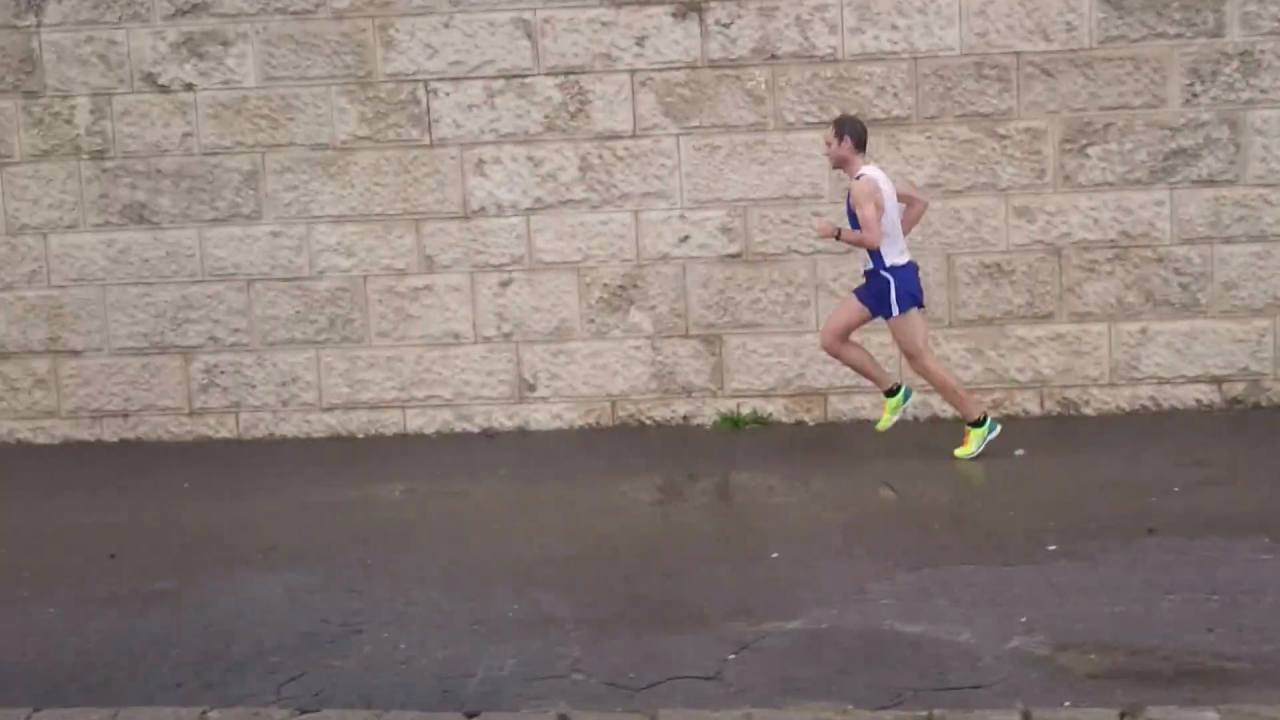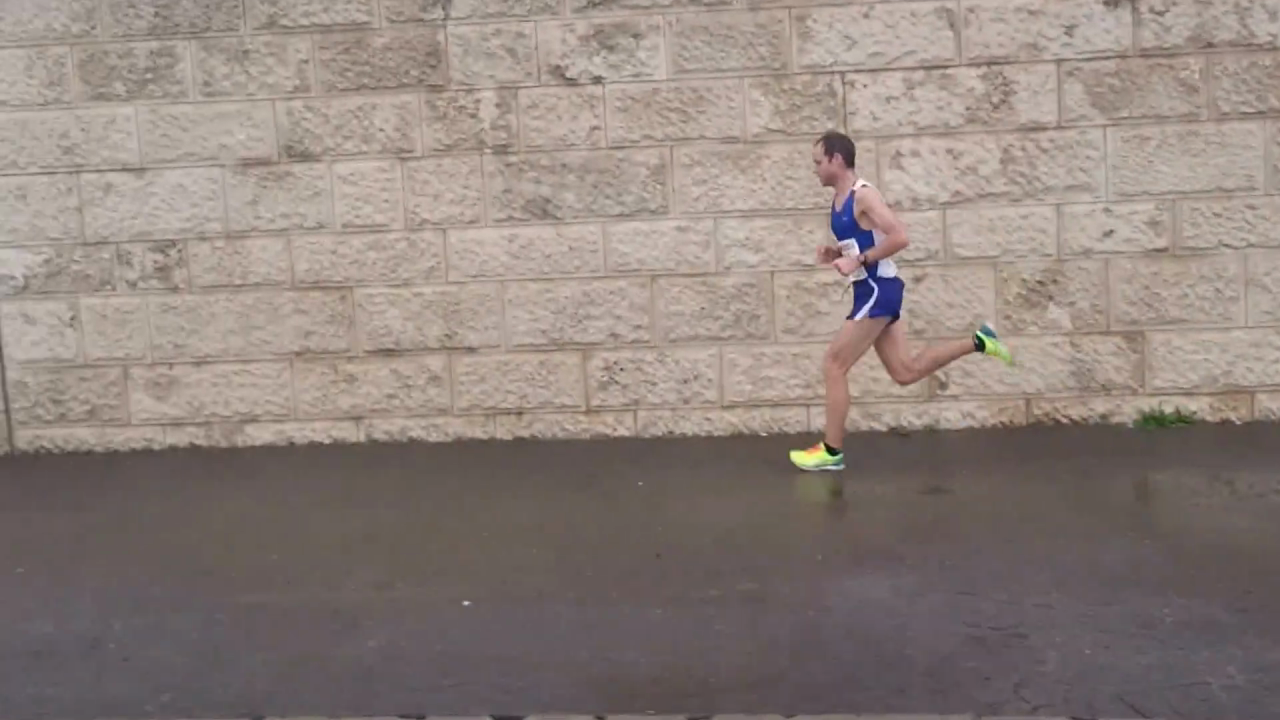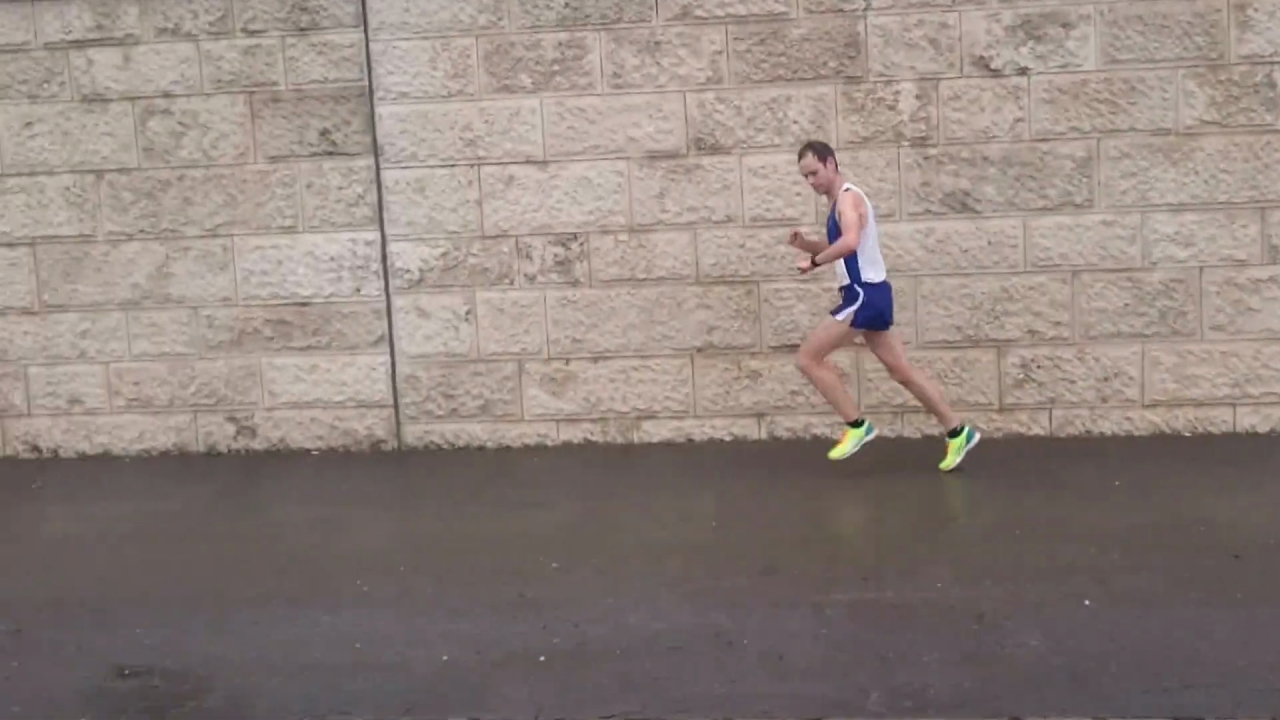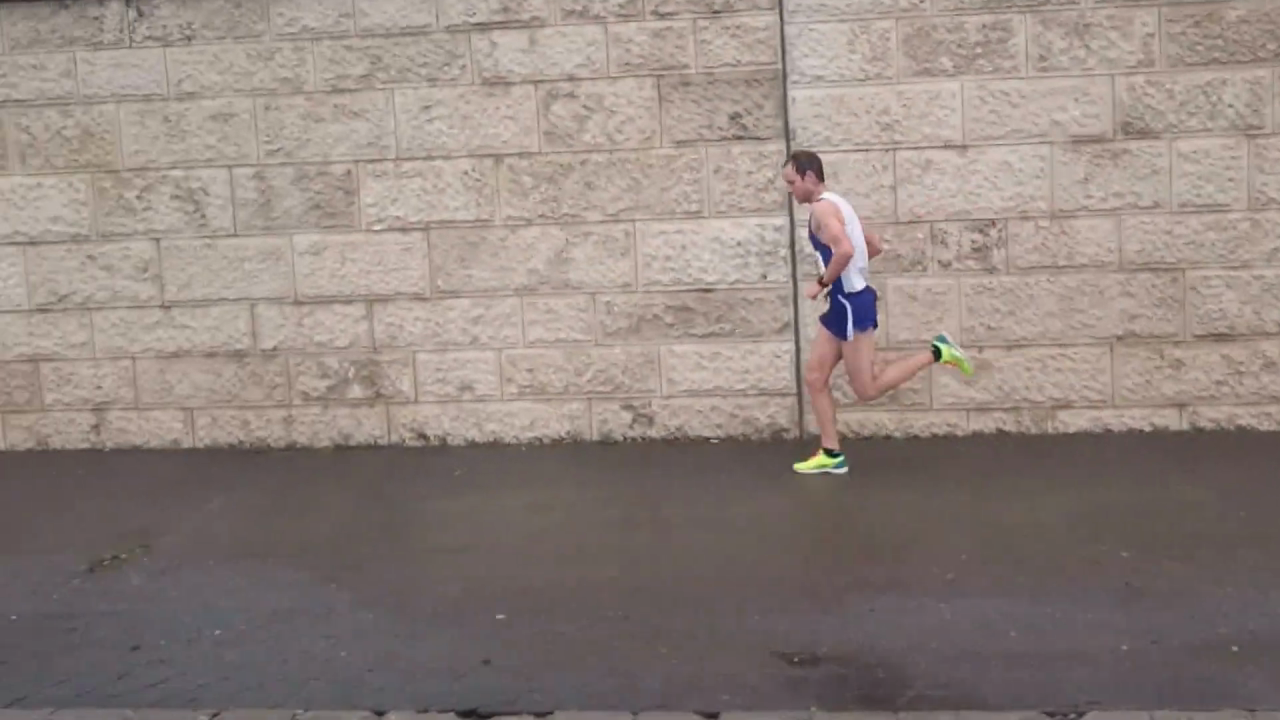
dt=0.5s
person 1, frame 1
left shoulder: (863, 184)
right shoulder: (870, 177)
left elbow: (871, 239)
right elbow: (919, 200)
left wrist: (835, 232)
left hip: (892, 279)
right hip: (881, 279)
left knee: (921, 362)
right knee: (830, 339)
left ankle: (978, 423)
right ankle: (893, 390)
person 1, frame 2
left shoulder: (863, 196)
right shoulder: (839, 197)
left elbow: (900, 237)
left wrist: (859, 262)
right wrist: (832, 253)
left hip: (878, 291)
right hip: (869, 292)
left knee: (832, 367)
right knee: (904, 373)
left ankle: (830, 451)
right ankle: (978, 341)
person 1, frame 3
left shoulder: (849, 196)
right shoulder: (836, 202)
left elbow: (850, 242)
right elbow: (838, 250)
left wrist: (813, 261)
right wrist: (805, 243)
left hip: (864, 295)
right hip: (861, 295)
left knee: (807, 359)
right knee: (901, 371)
left ankle: (857, 424)
right ankle: (957, 433)
person 1, frame 4
left shoulder: (822, 209)
right shoulder: (837, 206)
left elbow: (845, 251)
right elbow: (876, 248)
left wrist: (822, 282)
left hip: (852, 304)
right hip: (843, 303)
left knee: (868, 388)
right knee: (814, 380)
left ankle: (936, 351)
right ankle: (831, 453)
